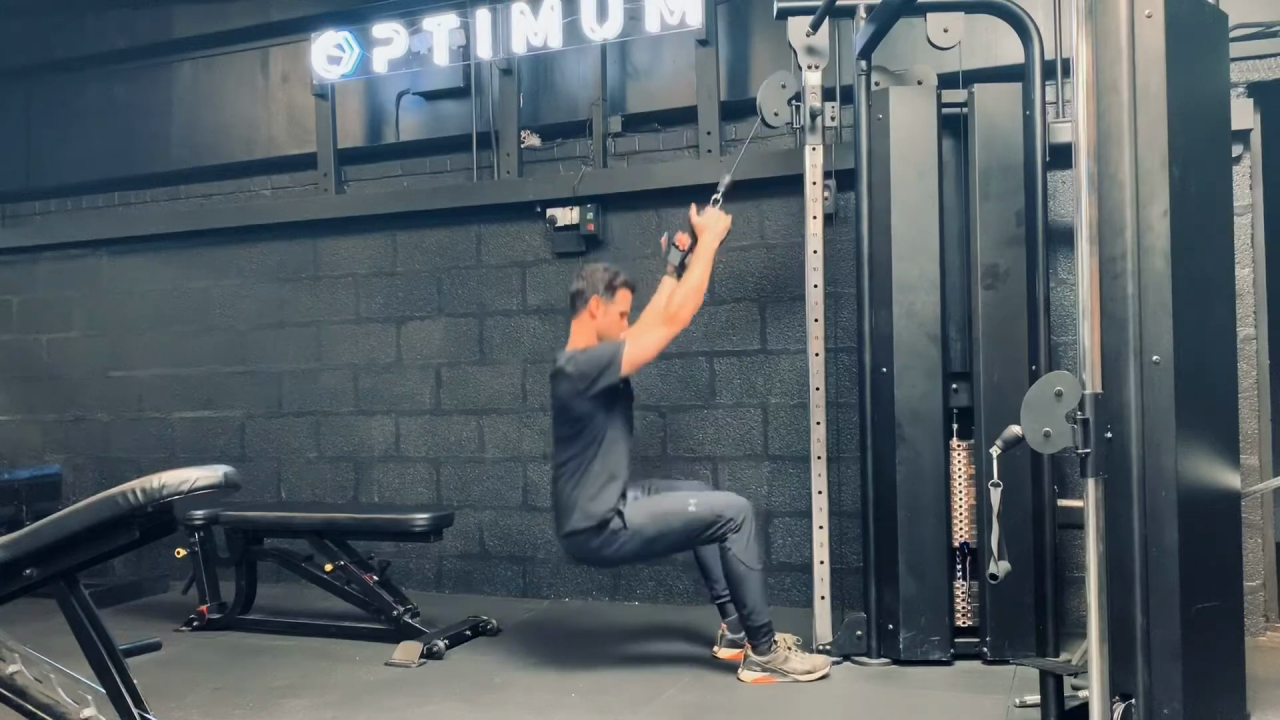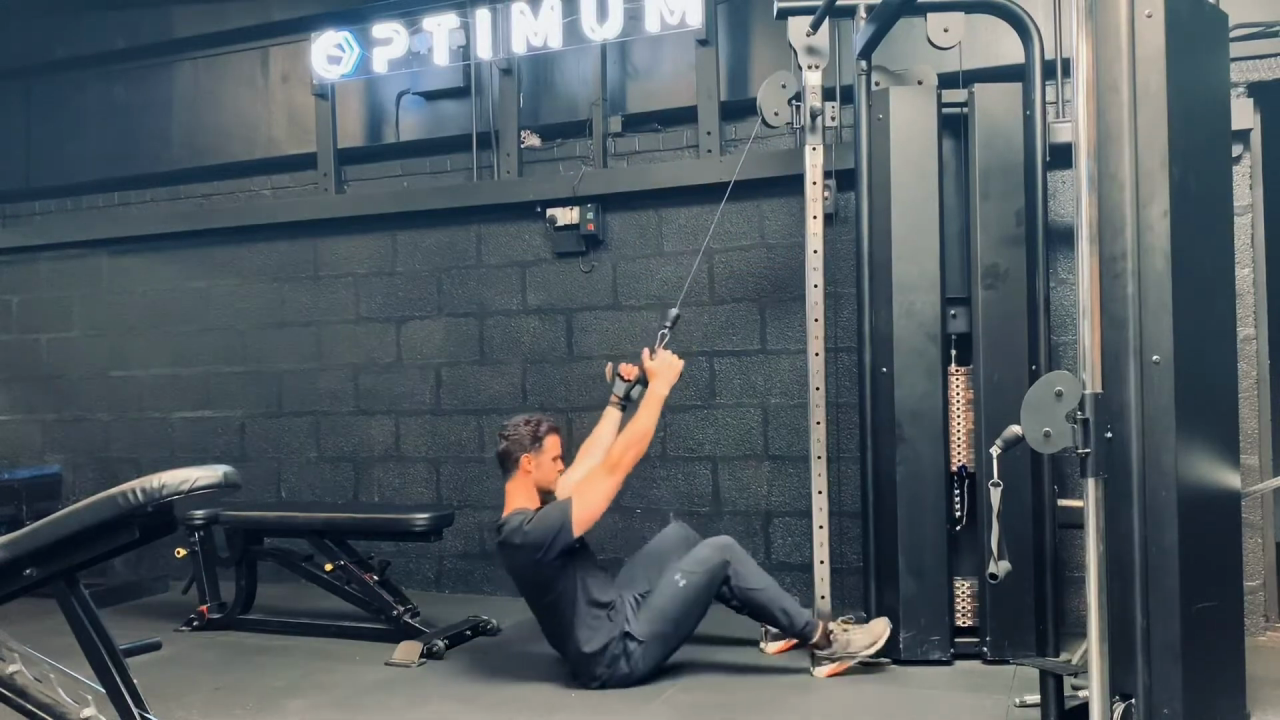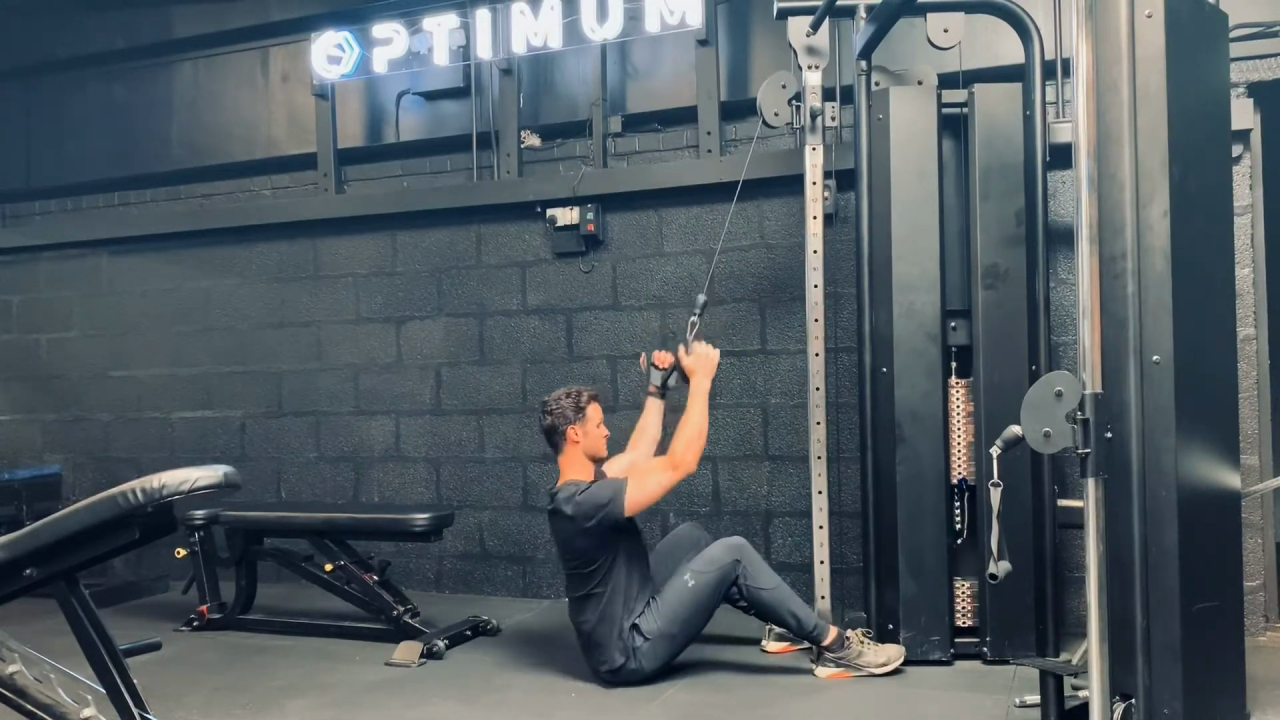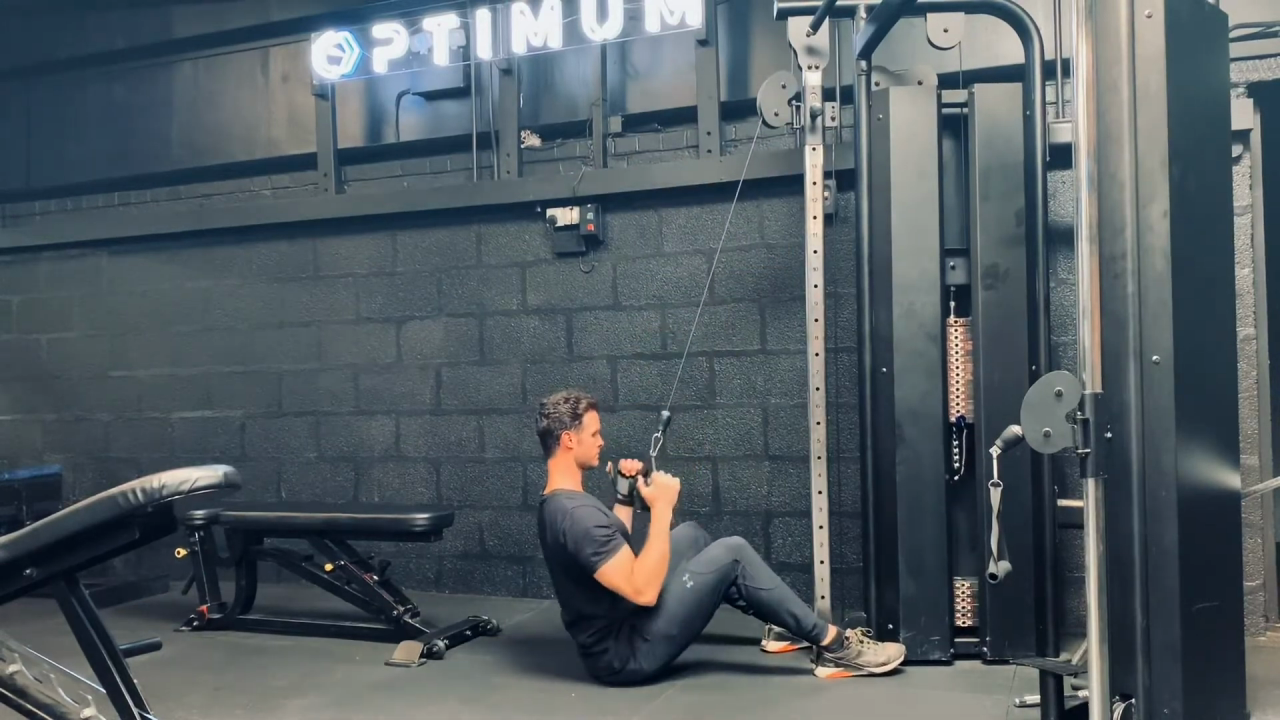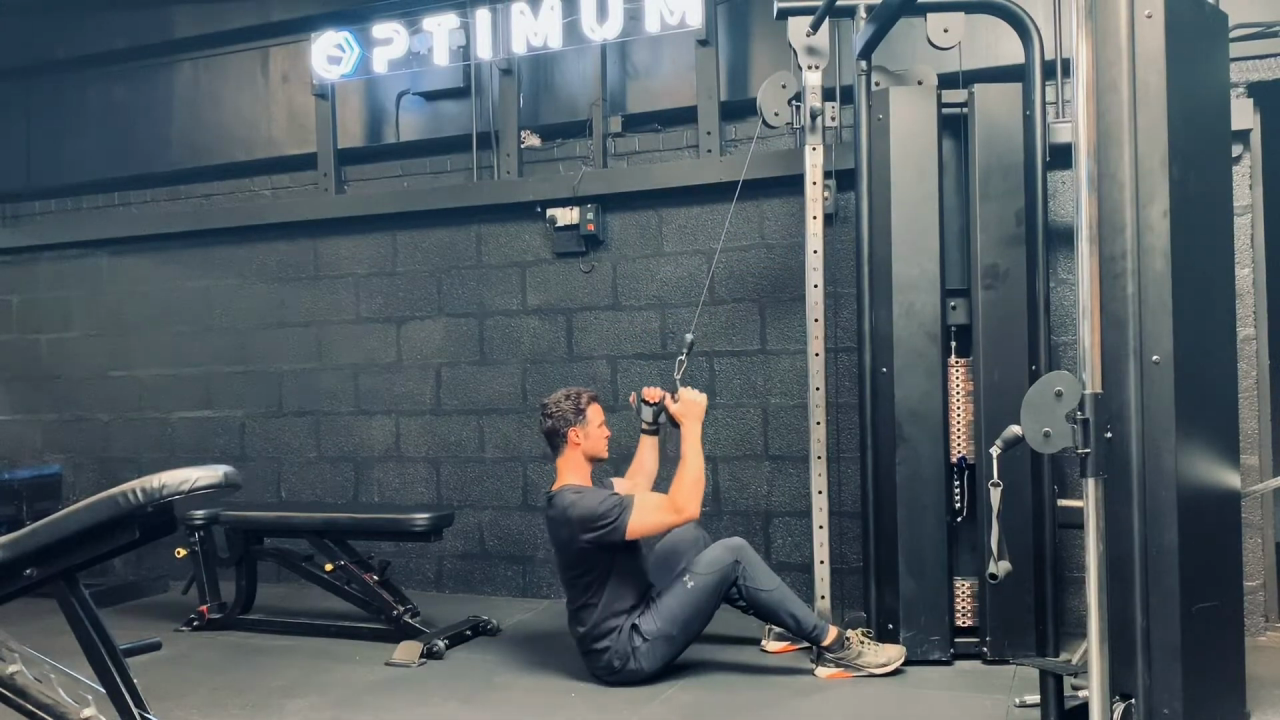
dt=1s
person 1, frame 1
left shoulder: (585, 362)
right shoulder: (582, 369)
left elbow: (649, 324)
right elbow: (671, 321)
left wrist: (675, 265)
right wrist: (708, 241)
left hip: (607, 509)
right hip: (598, 528)
left knee: (702, 500)
right knee: (734, 511)
left ankle: (736, 629)
right ankle: (765, 651)
person 1, frame 2
left shoulder: (533, 513)
right shoulder: (532, 533)
left elbow: (589, 464)
right elbow: (614, 467)
left wrist: (619, 398)
right wrist: (658, 386)
right hip: (617, 655)
left knee: (679, 536)
right knee: (720, 551)
left ankle: (779, 623)
right ankle: (824, 642)
person 1, frame 3
left shoulder: (581, 488)
right shoulder: (587, 501)
left elbow: (640, 453)
right elbow: (682, 463)
left wrist: (657, 386)
right wrist: (700, 378)
left hip: (623, 628)
right hip: (628, 654)
left knee: (692, 537)
right knee: (732, 552)
left ankle: (782, 625)
right ankle: (833, 647)
person 1, frame 4
left shoulder: (560, 504)
right shoulder: (575, 516)
right elbow: (645, 590)
left wrist: (625, 495)
right wrist: (661, 508)
left hip: (619, 625)
right hip: (625, 653)
left knee: (691, 535)
right knee: (731, 552)
left ankle: (783, 625)
right ankle: (834, 646)
person 1, frame 5
left shoulder: (577, 492)
right shoulder: (582, 507)
left elbow: (637, 484)
right elbow: (684, 507)
left wrist: (651, 423)
right wrist: (691, 424)
left hip: (626, 616)
right hip: (625, 652)
left knee: (691, 538)
right knee: (732, 552)
left ankle: (784, 626)
right ankle: (834, 646)
